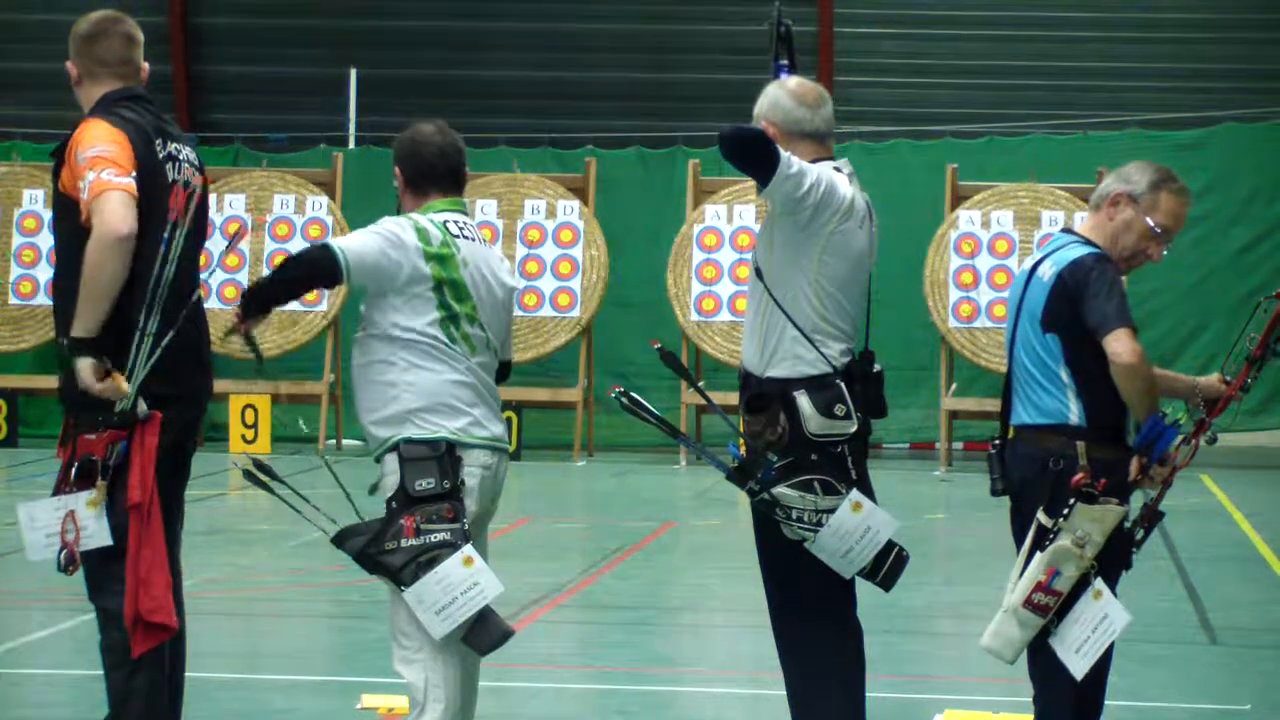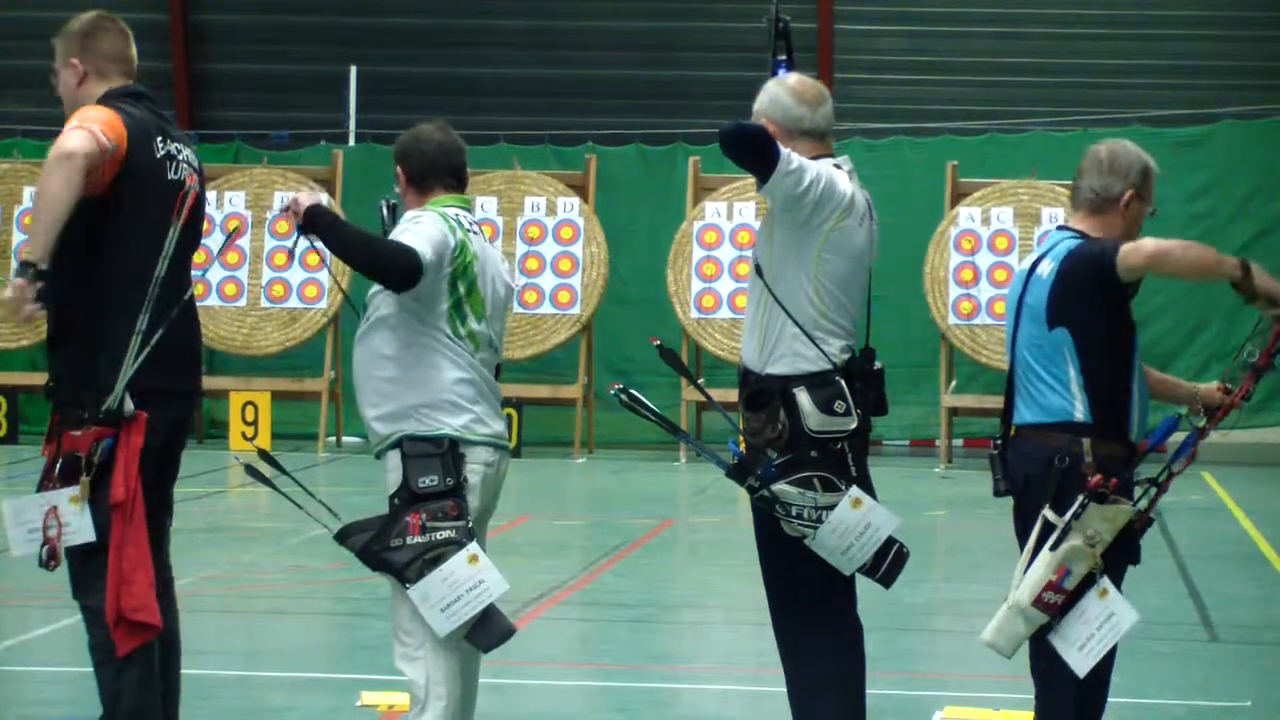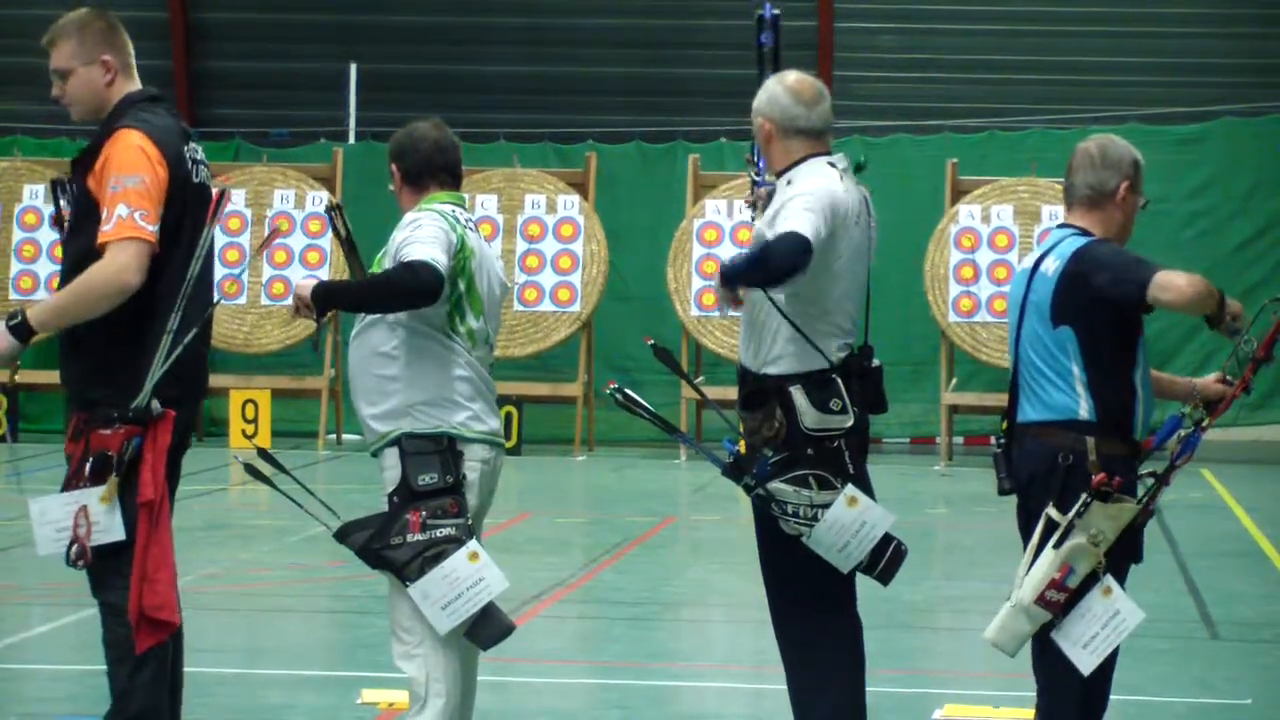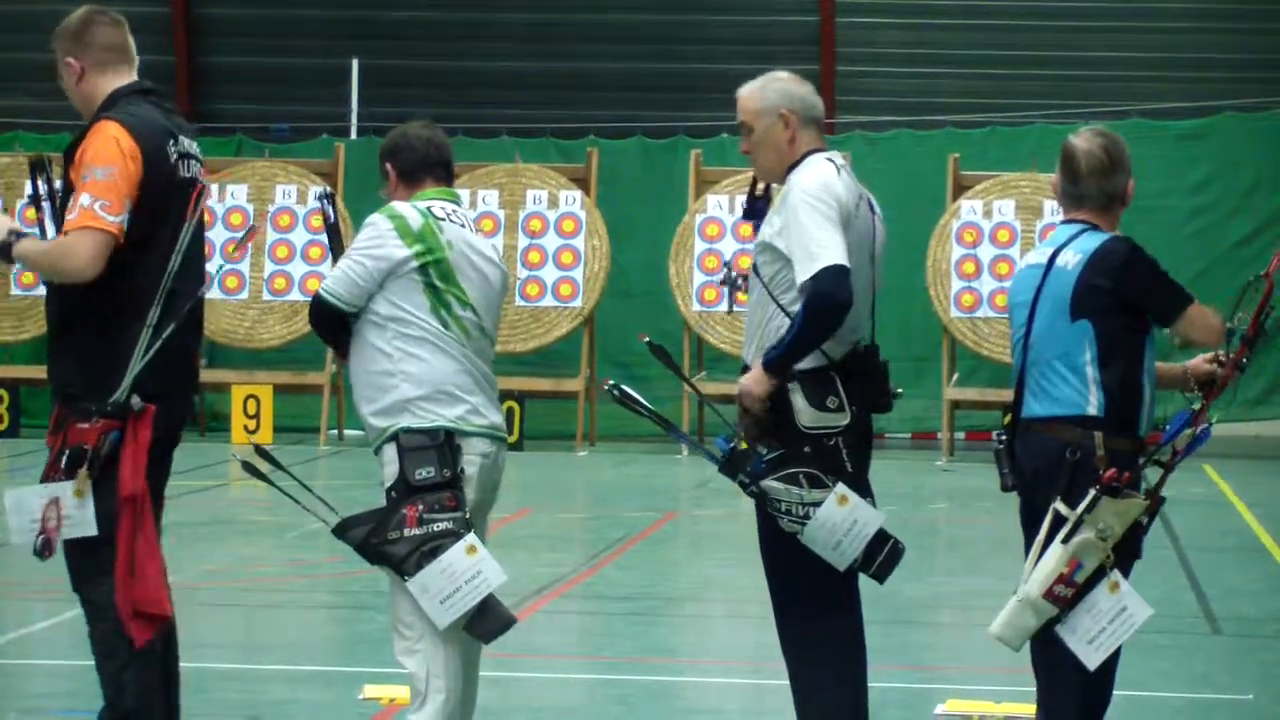
dt=1s
person 1, frame 1
left shoulder: (100, 134)
right shoulder: (174, 142)
left elbow: (115, 230)
left wrist: (81, 341)
left hip: (122, 388)
right hip: (176, 380)
left knee: (121, 572)
right knee: (154, 562)
person 1, frame 2
left shoulder: (105, 121)
right shoulder: (173, 142)
left elbow: (70, 158)
left hip: (110, 389)
right hip: (162, 382)
left knee: (106, 572)
right knee: (142, 562)
person 1, frame 3
left shoulder: (130, 143)
right shoulder: (172, 136)
left elbow: (123, 270)
left hip: (129, 396)
right hip: (155, 387)
left knee: (124, 575)
right knee: (142, 567)
person 1, frame 4
left shoulder: (113, 136)
right shoulder: (176, 134)
left elbow: (81, 259)
right wrist: (73, 199)
left hip: (111, 389)
right hip: (157, 380)
left knee: (106, 568)
right knee: (132, 560)
person 2, frame 1
left shoulder: (815, 189)
right shoulder: (843, 192)
left elbow: (738, 143)
left wrist: (769, 141)
left hip: (802, 420)
right hip: (817, 408)
left knee: (812, 601)
right knee: (810, 595)
person 2, frame 2
left shoulder: (816, 188)
right shoulder: (843, 190)
left elbow: (737, 140)
left wrist: (765, 135)
left hip: (803, 420)
right hip: (816, 409)
left knee: (813, 598)
right knee: (810, 594)
person 2, frame 3
left shoulder: (810, 188)
right shoulder: (840, 184)
left elbow: (789, 255)
left wrist: (731, 275)
left hip: (801, 416)
right hip: (819, 407)
left knee: (809, 592)
right knee: (816, 591)
person 2, frame 4
left shoulder: (810, 184)
right shoulder: (845, 184)
left elbow: (830, 296)
left wrist: (769, 369)
left hip: (806, 413)
right hip: (829, 405)
left knee: (809, 589)
right knee: (819, 586)
person 3, frame 1
left shoulder: (406, 237)
right shoulder: (493, 258)
left elbow: (314, 265)
left wrist: (253, 302)
right hip: (478, 452)
left knee: (424, 626)
person 3, frame 2
left shoulder: (431, 224)
right shoulder: (487, 251)
left elbow: (400, 267)
left wrist: (316, 216)
right hip: (472, 446)
left knee: (427, 619)
person 3, frame 3
left shoulder: (428, 222)
right shoulder: (478, 242)
left elbow: (420, 282)
left wrist: (323, 293)
right hip: (464, 444)
left knee: (424, 615)
person 3, frame 4
left shoulder: (397, 222)
right shoulder: (483, 245)
left elbow: (326, 313)
left wrist: (361, 345)
right hip: (476, 441)
left knee: (424, 612)
person 4, frame 1
left shoulder: (1049, 259)
right shoulder: (1089, 268)
right elbow: (1125, 358)
left wrist: (1194, 387)
left hip: (1042, 461)
right hip: (1075, 469)
left knee: (1056, 613)
person 4, frame 2
left shoulder: (1052, 259)
right shoulder: (1082, 260)
right elbow: (1151, 255)
left wrist: (1192, 395)
left hip: (1051, 462)
right hip: (1079, 468)
left knee: (1066, 613)
person 4, frame 3
left shoulder: (1044, 260)
right shoulder: (1092, 259)
right elbow: (1181, 290)
left wrist: (1190, 389)
right wrist: (1221, 304)
left hip: (1048, 457)
right hip: (1083, 464)
left knee: (1064, 609)
person 4, frame 4
left shoulder: (1034, 263)
right shoulder: (1113, 257)
right elbow: (1207, 330)
left wrist: (1182, 374)
right wrist: (1191, 352)
left hip: (1042, 450)
right hip: (1089, 458)
